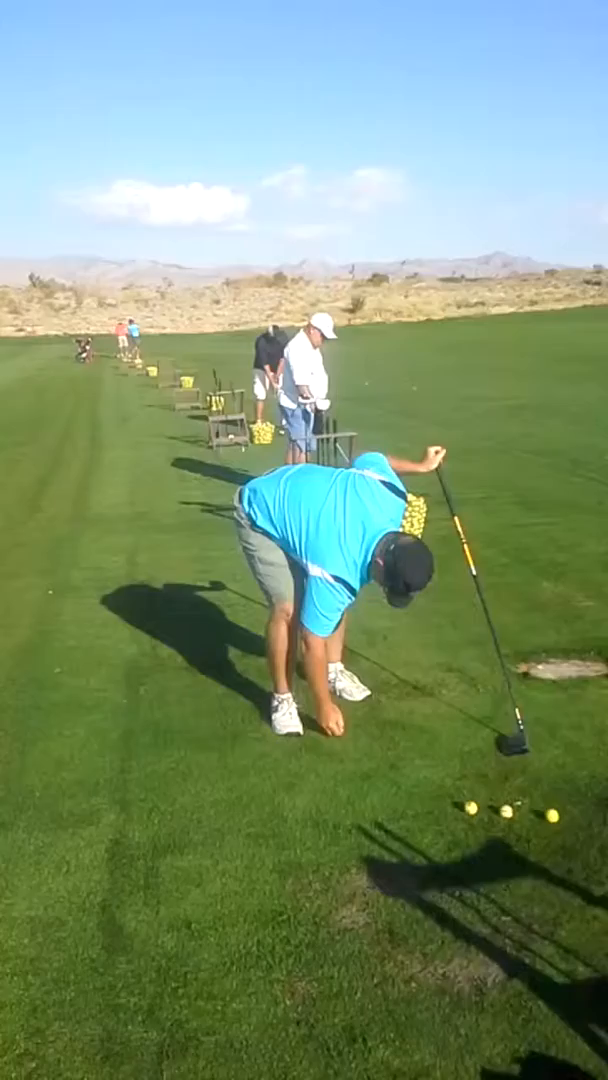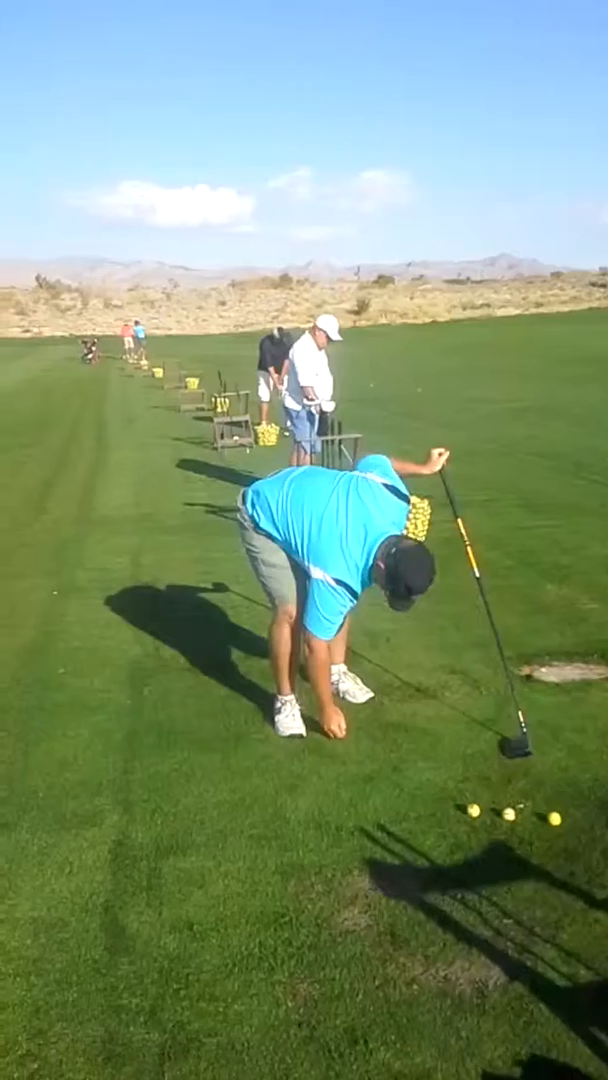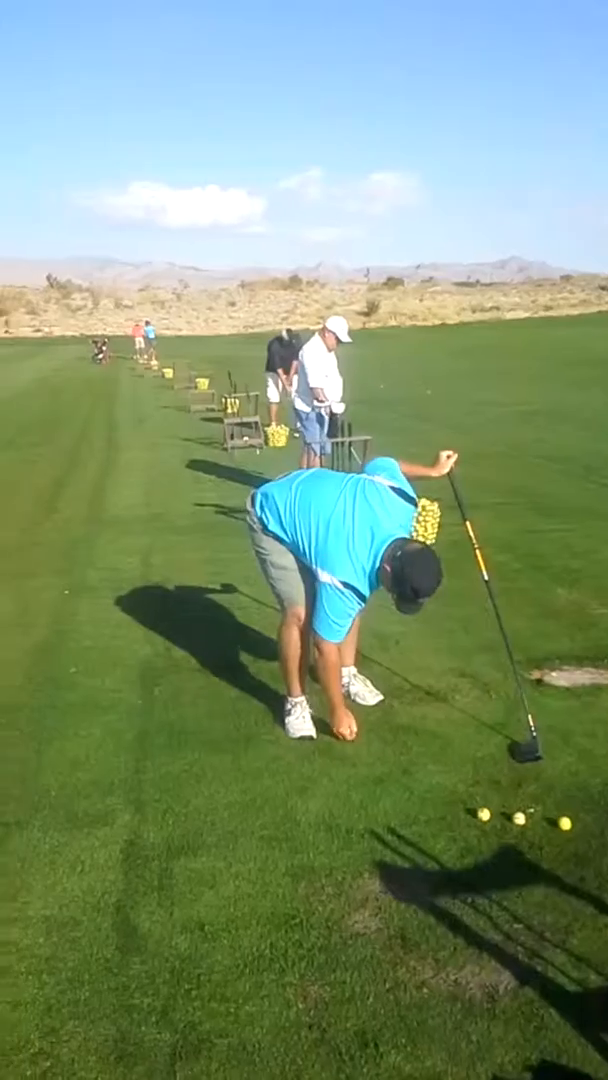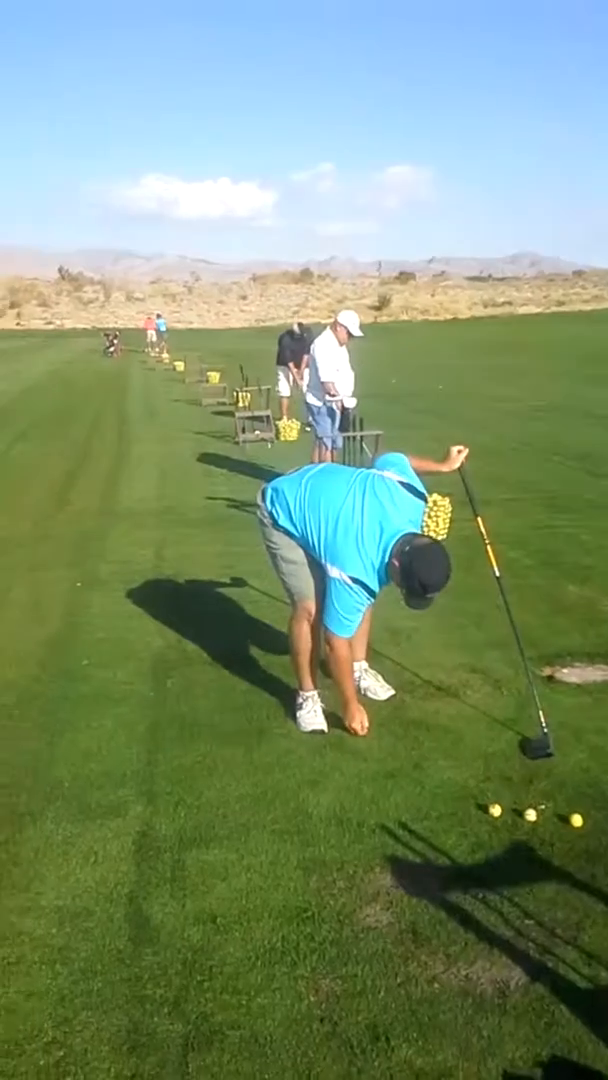
dt=0.1s
person 1, frame 1
left shoulder: (393, 498)
right shoulder: (337, 573)
left elbow: (370, 459)
right elbow: (312, 640)
left wrist: (420, 466)
right wrist: (325, 707)
left hip: (294, 487)
right hip: (258, 514)
left knee: (334, 602)
right knee: (288, 609)
left ankle: (334, 670)
right ankle: (282, 698)
person 1, frame 2
left shoulder: (396, 501)
right shoulder: (338, 576)
left elbow: (373, 461)
right elbow: (315, 643)
left wrist: (424, 468)
right wrist: (327, 710)
left hip: (297, 489)
right hip: (262, 516)
left knee: (336, 604)
right knee: (291, 611)
left ankle: (337, 672)
right ankle: (285, 700)
person 1, frame 3
left shoulder: (403, 503)
right shoulder: (346, 578)
left elbow: (381, 464)
right elbow: (326, 646)
left wrist: (432, 470)
right wrist: (338, 711)
left hip: (307, 492)
right hip: (272, 518)
left knee: (350, 605)
right knee: (300, 613)
left ankle: (347, 674)
right ankle: (295, 702)
person 1, frame 4
left shoulder: (414, 498)
right shoulder: (355, 573)
left elbow: (391, 459)
right elbow: (336, 641)
left wrist: (443, 465)
right wrist: (350, 706)
left hip: (318, 486)
right hip: (283, 513)
left knee: (360, 599)
right knee: (310, 607)
left ankle: (358, 668)
right ankle: (307, 695)
